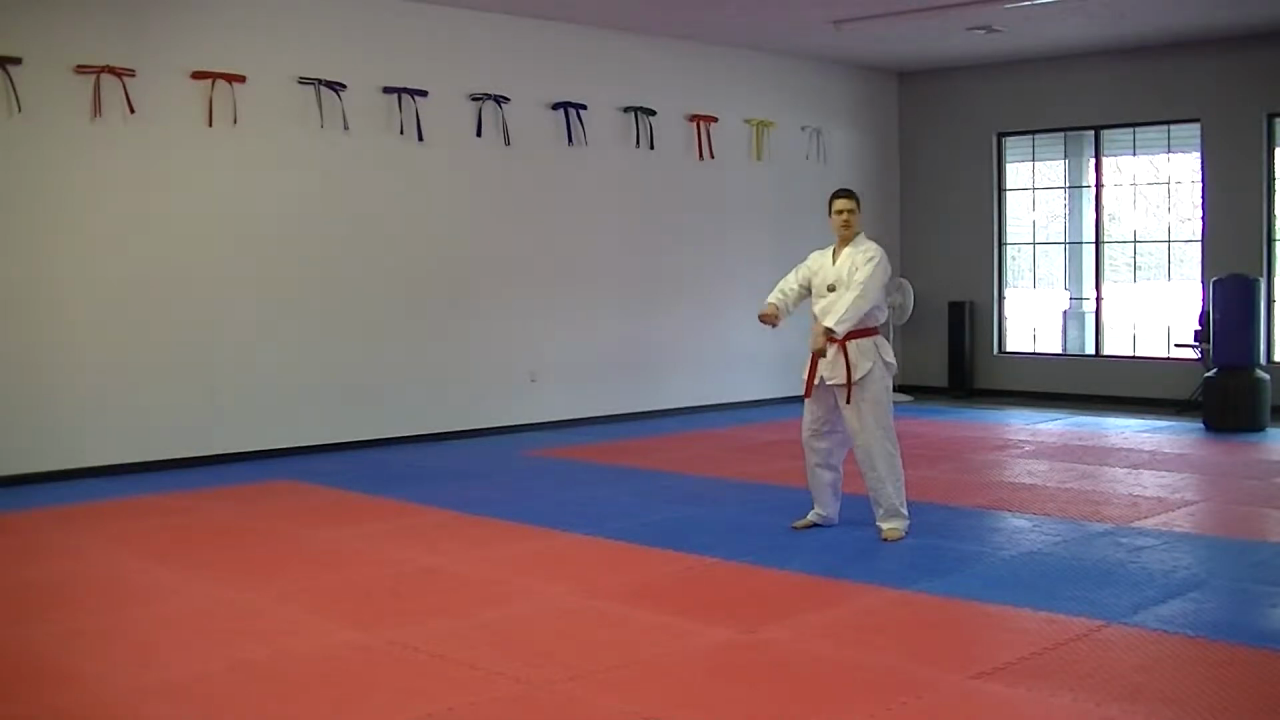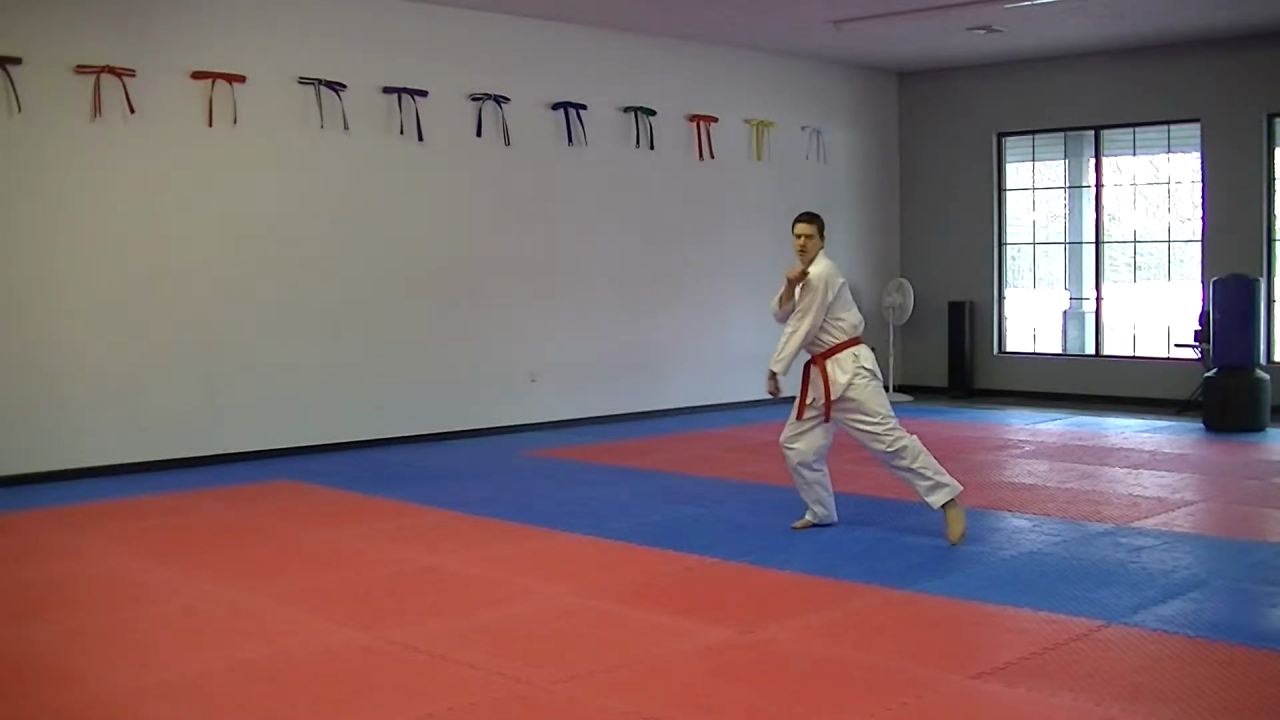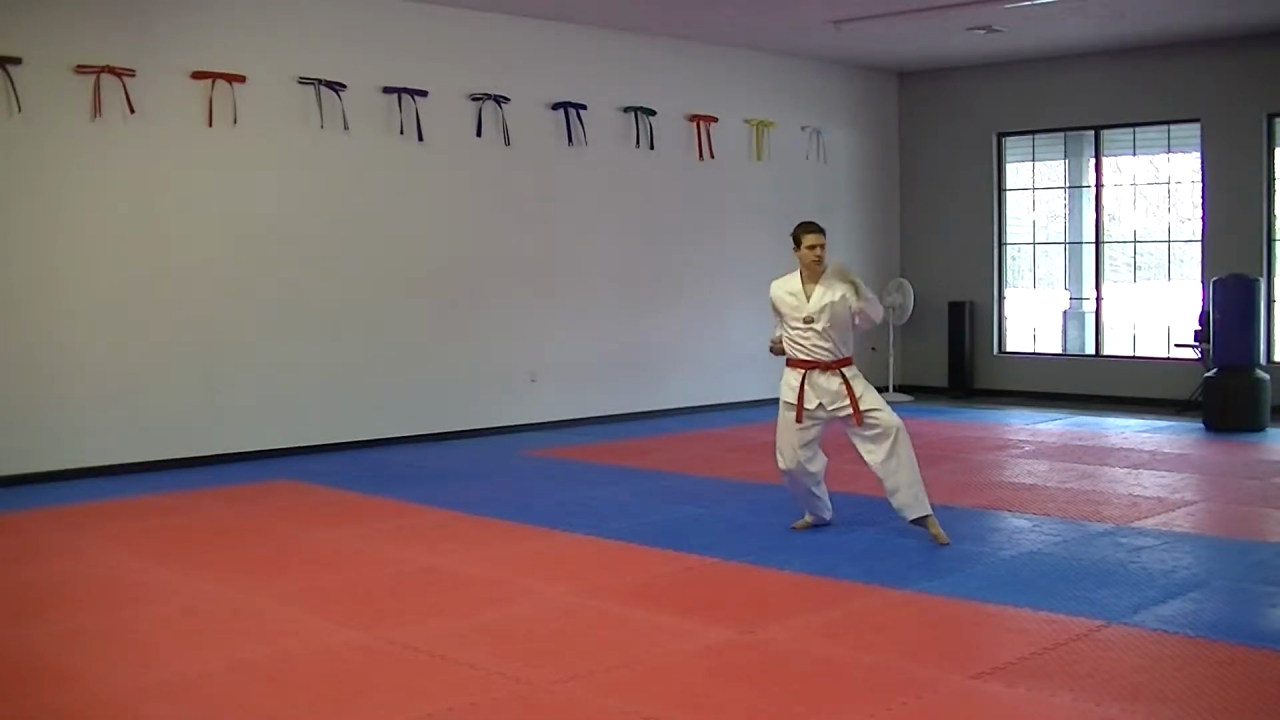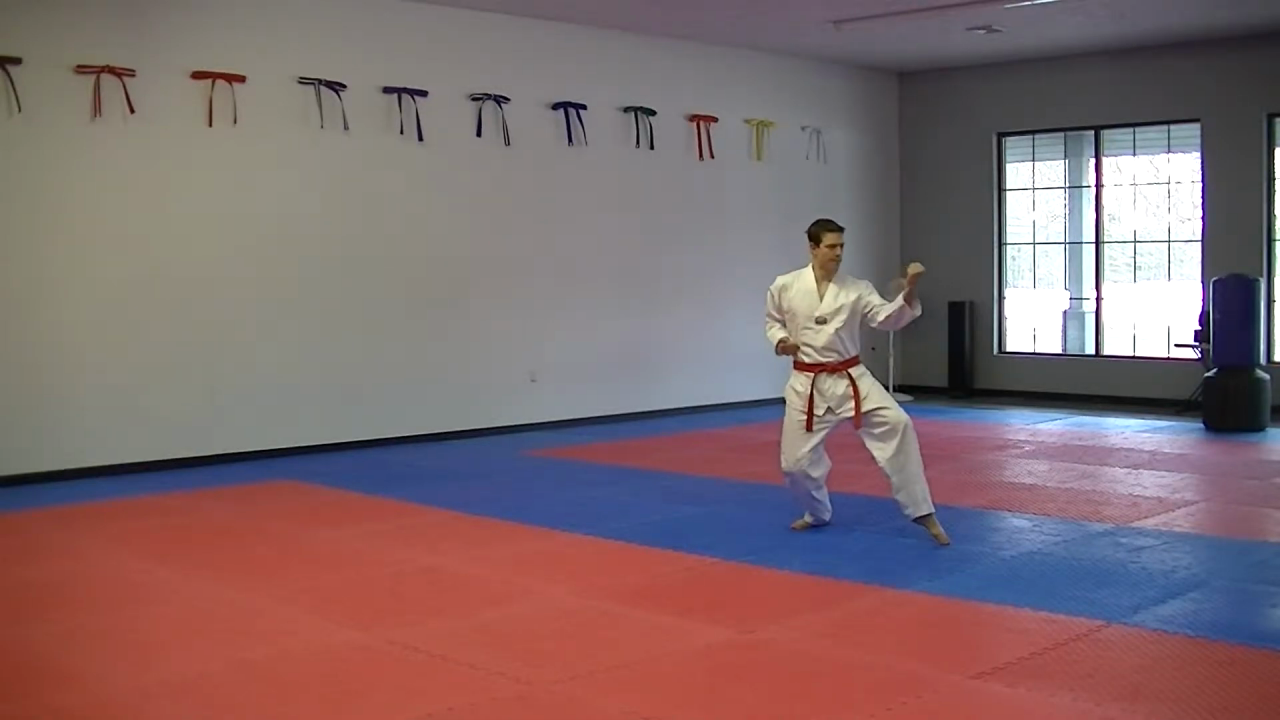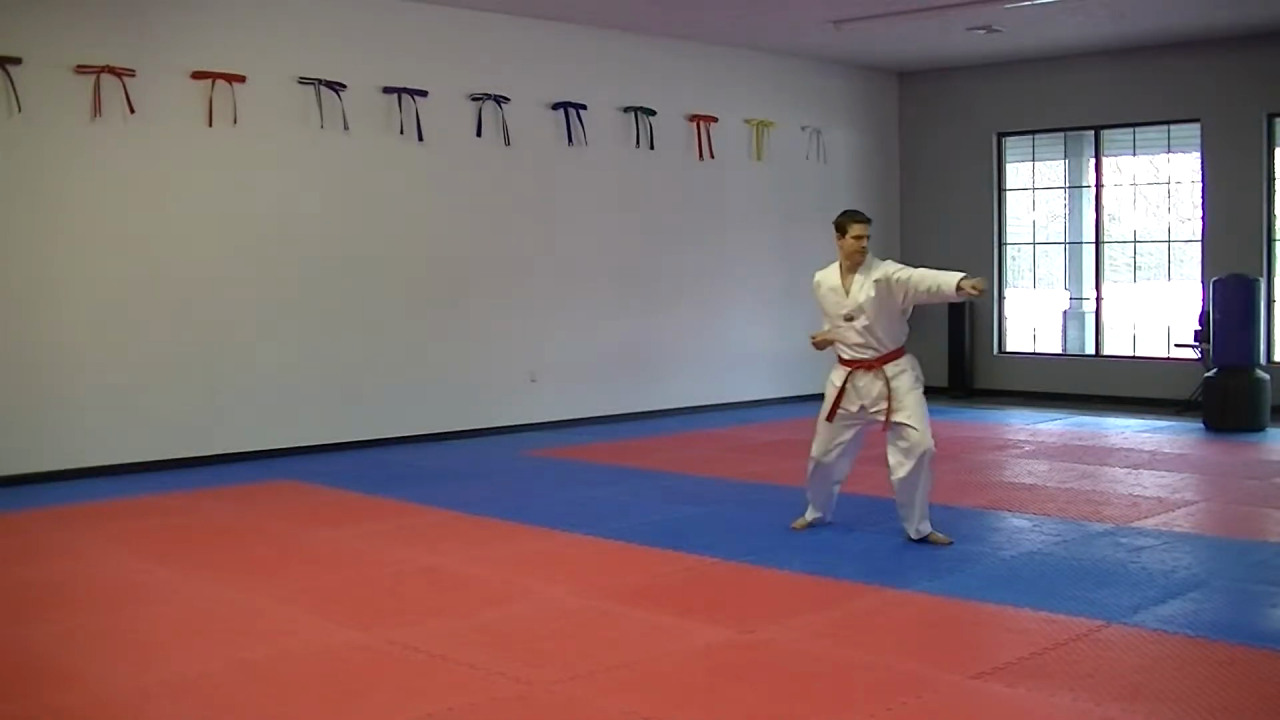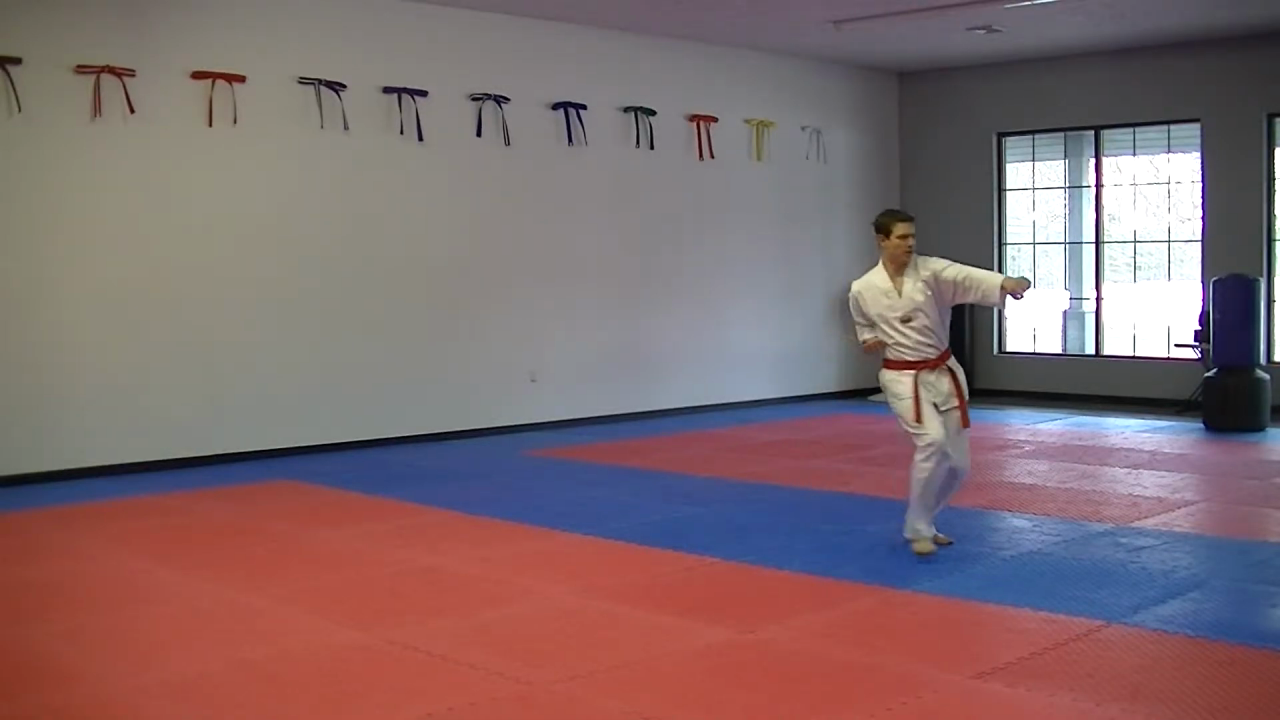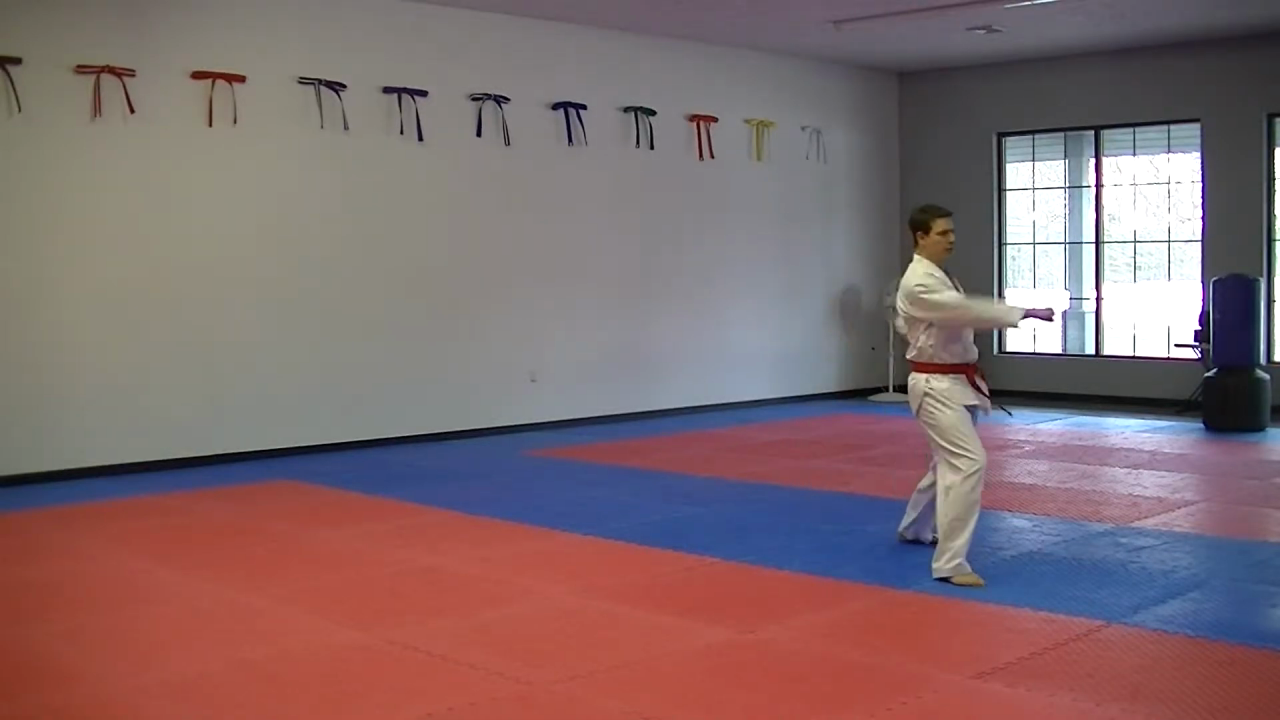
dt=0.3s
person 1, frame 1
left shoulder: (870, 255)
right shoulder: (818, 260)
left elbow: (856, 299)
right elbow: (791, 288)
left wrist: (825, 331)
right wrist: (774, 307)
left hip: (863, 356)
right hip: (828, 356)
left knee: (873, 439)
right knee: (818, 437)
left ankle: (893, 518)
right ankle: (824, 511)
person 1, frame 2
left shoulder: (824, 274)
right shoulder: (802, 276)
left elbow: (801, 327)
right elbow: (782, 316)
left wrist: (775, 371)
right wrist: (789, 287)
left hip: (849, 368)
right hip: (822, 372)
left knee: (886, 435)
right knee: (795, 443)
left ankle: (947, 498)
right ankle: (821, 512)
person 1, frame 3
left shoulder: (842, 287)
right shoulder: (779, 289)
left elbow: (871, 316)
left wrist: (854, 286)
right wrist: (778, 341)
left hip: (843, 379)
right hip: (800, 384)
left knee: (889, 428)
right knee: (793, 461)
left ankle: (920, 512)
right ankle: (818, 512)
person 1, frame 4
left shoulder: (856, 288)
right shoulder: (785, 286)
left elbow: (888, 318)
right elbow: (773, 321)
left wrist: (909, 291)
right wrist: (780, 340)
left hip: (851, 379)
right hip: (807, 385)
left knee: (897, 424)
right knee: (796, 462)
left ankle: (922, 511)
right ankle: (817, 513)
person 1, frame 5
left shoulder: (885, 274)
right shoulder: (823, 281)
left elbow: (922, 280)
left wrist: (961, 282)
right wrist: (827, 337)
left hip: (894, 374)
right hip: (848, 378)
left knee: (917, 446)
right knee: (825, 451)
left ankle: (916, 526)
right ankle: (818, 511)
person 1, frame 6
left shoulder: (931, 270)
right shoulder: (862, 289)
left elbow: (968, 278)
left wrist: (1005, 282)
right wrist: (871, 341)
left hip: (944, 374)
right hip: (904, 379)
left knee: (955, 462)
right knee: (931, 444)
left ankle: (921, 523)
right ankle: (917, 530)
person 1, frame 7
left shoulder: (935, 274)
right shoulder: (919, 283)
right elbow: (966, 313)
left wrist: (935, 344)
right wrist: (1027, 312)
left hip: (949, 383)
right hip: (936, 387)
left knee: (946, 464)
right knee: (969, 463)
left ankle: (914, 527)
right ankle: (949, 563)
